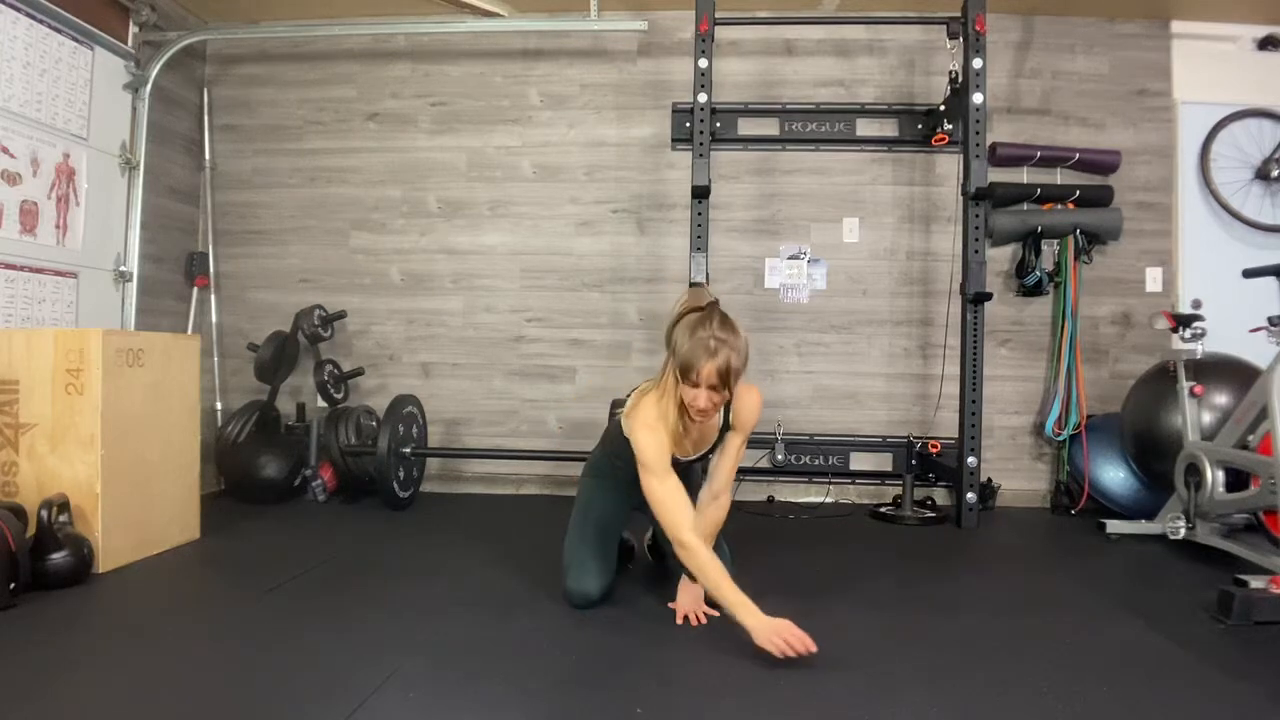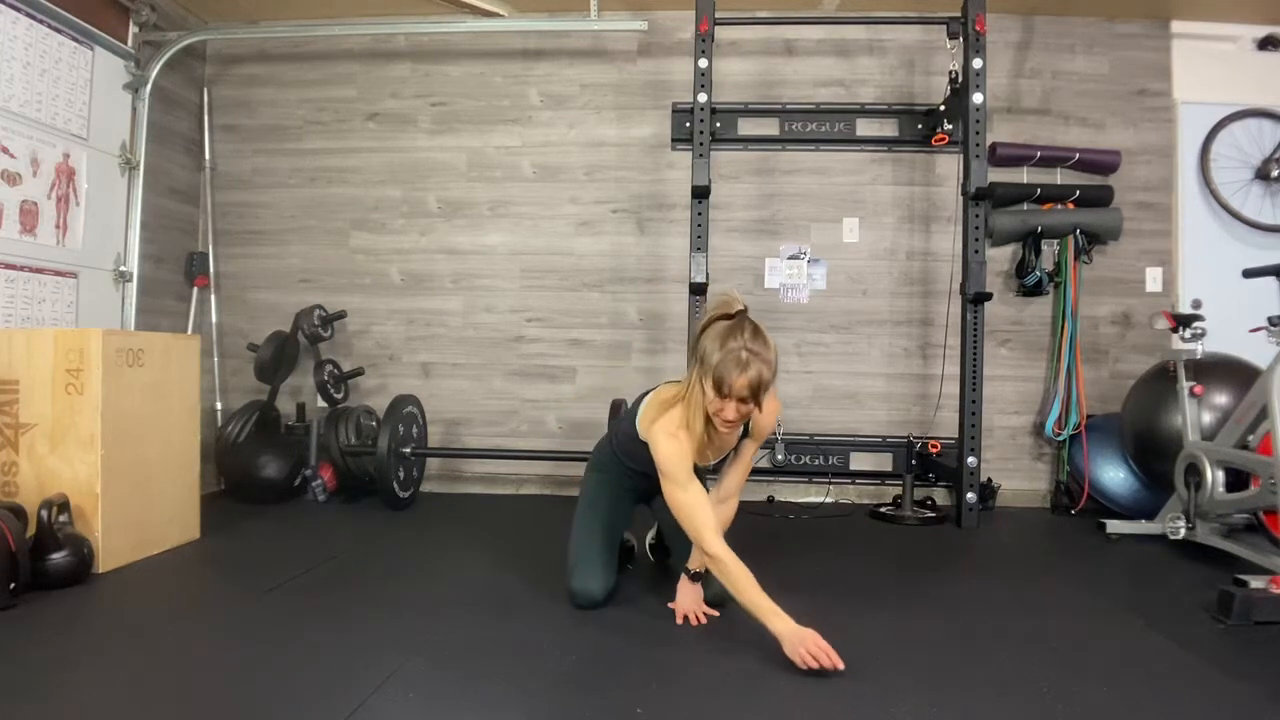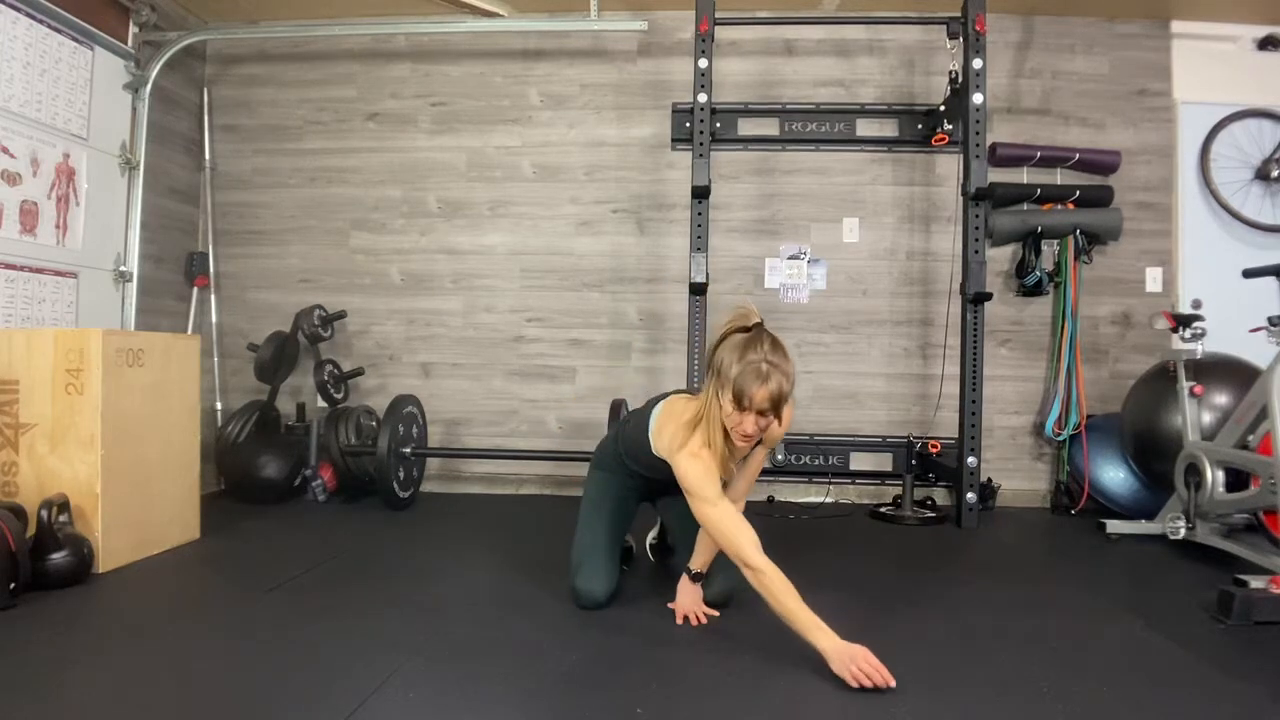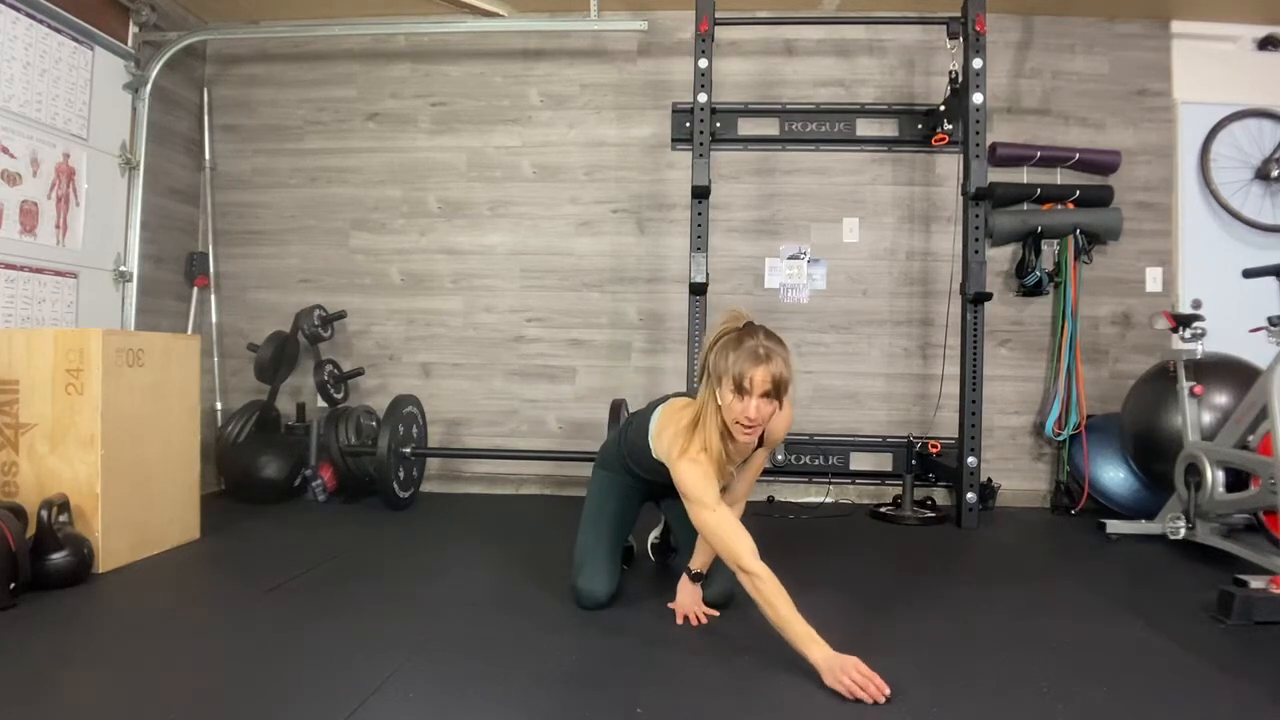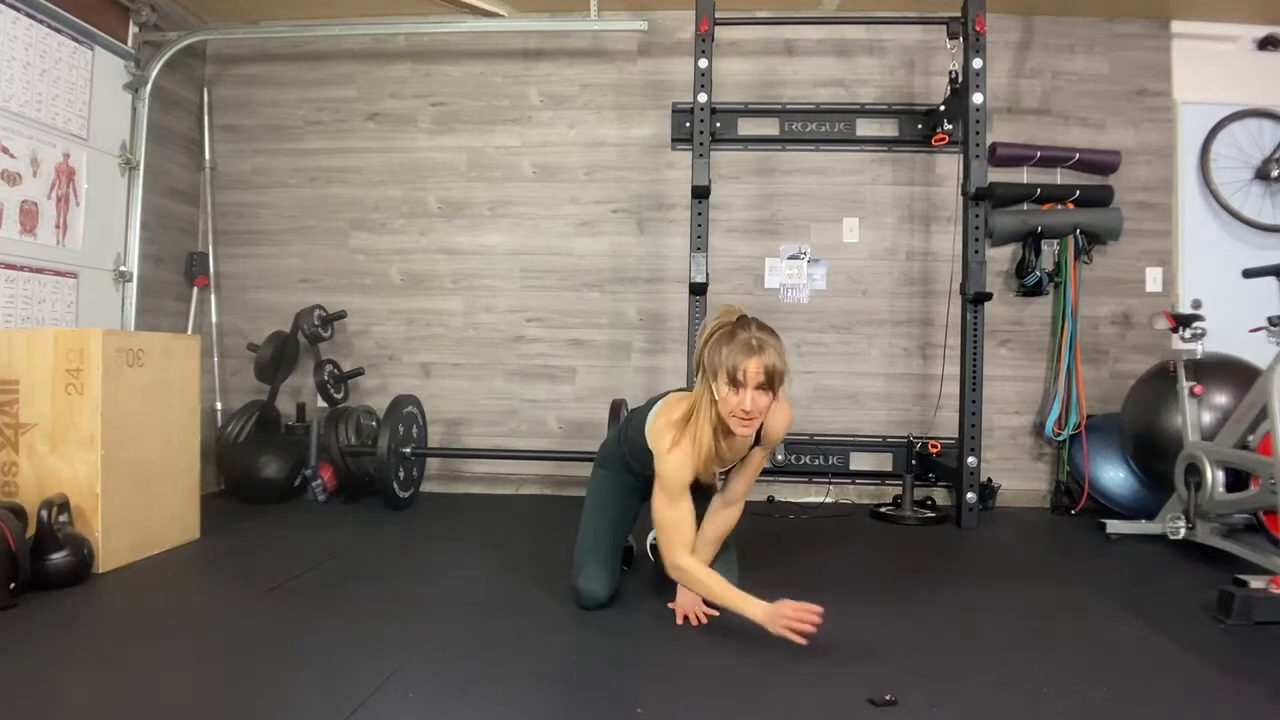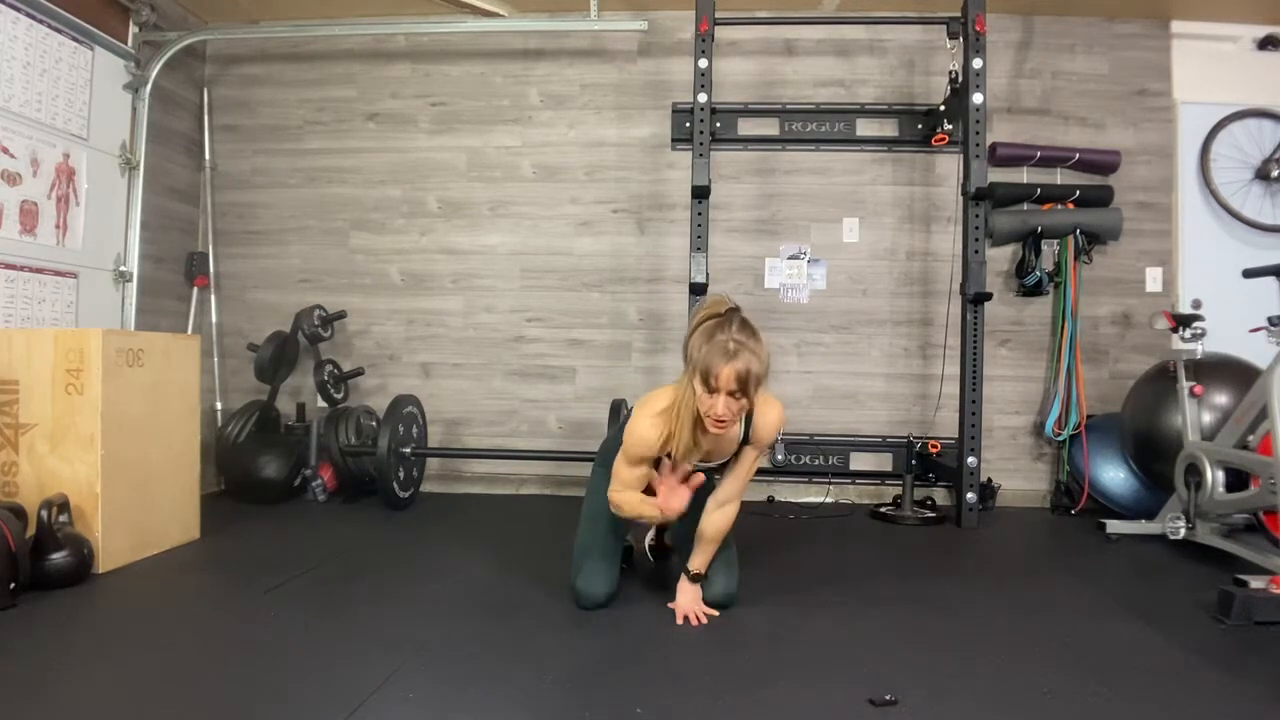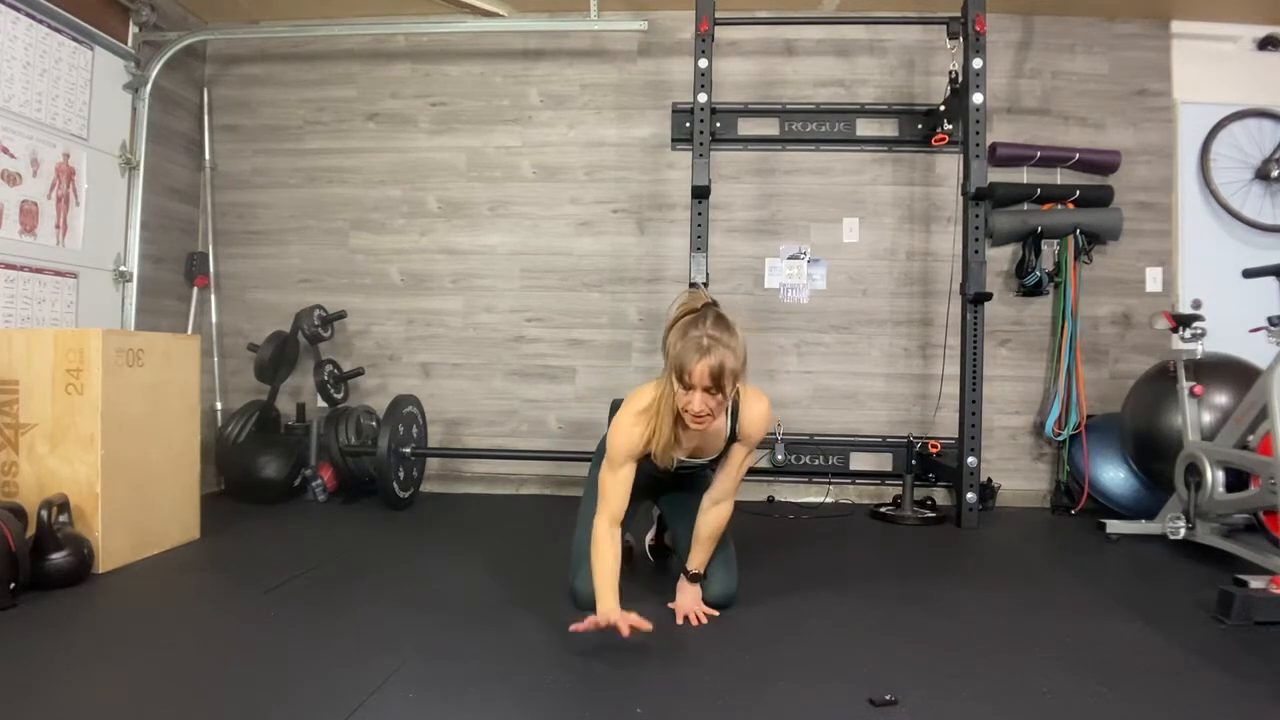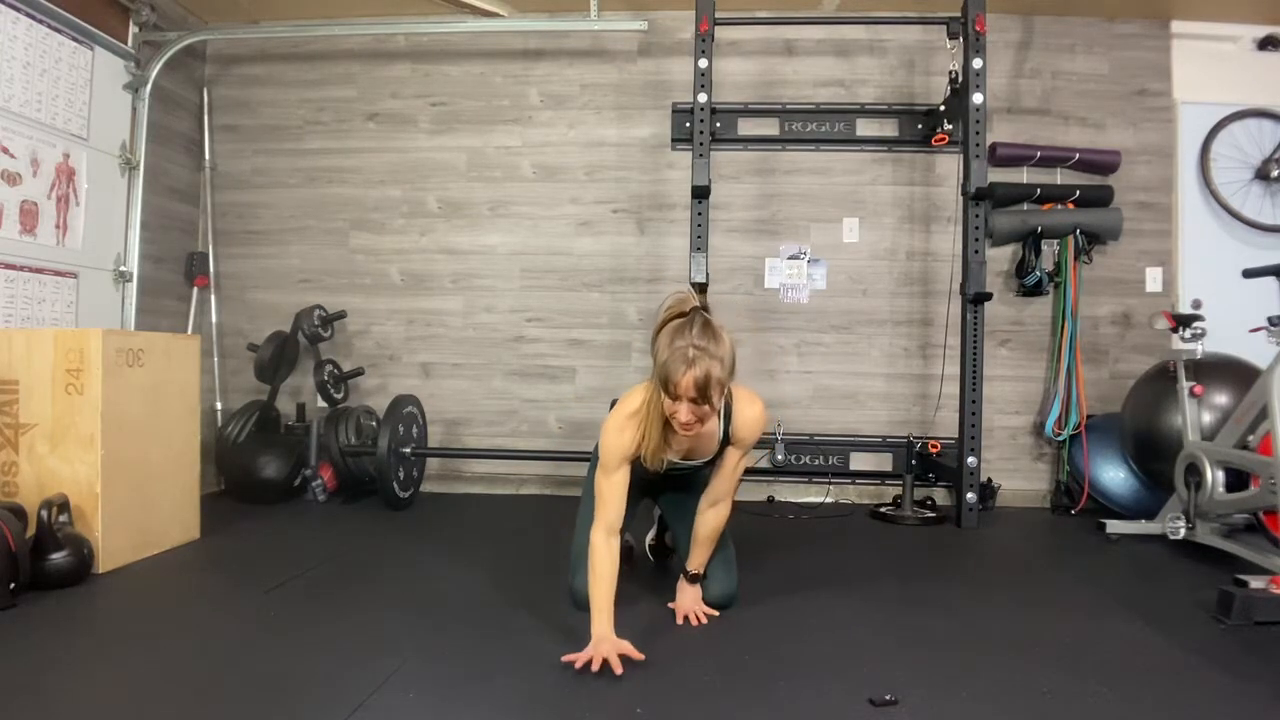
dt=0.3s
person 1, frame 1
left shoulder: (746, 404)
right shoulder: (649, 419)
left elbow: (717, 497)
right elbow: (686, 539)
left wrist: (691, 576)
right wrist: (756, 622)
left hip: (678, 477)
right hip: (615, 477)
left knee: (708, 585)
right knee: (583, 591)
left ankle: (659, 545)
right ankle: (618, 544)
person 1, frame 2
left shoulder: (764, 412)
right shoulder: (671, 426)
left elbow: (725, 498)
right elbow: (713, 546)
left wrist: (692, 575)
right wrist: (786, 630)
left hip: (683, 477)
right hip: (618, 472)
left knee: (714, 591)
right knee: (589, 592)
left ankle: (663, 543)
right ankle: (618, 544)
person 1, frame 3
left shoulder: (773, 422)
right shoulder: (691, 444)
left elbow: (732, 502)
right elbow: (753, 562)
left wrist: (692, 575)
right wrist: (832, 647)
left hip: (673, 479)
right hip: (622, 469)
left knee: (718, 590)
right knee: (592, 592)
left ankle: (664, 540)
right ankle: (618, 542)
person 1, frame 4
left shoulder: (777, 421)
right shoulder: (690, 447)
left elbow: (732, 504)
right elbow: (749, 567)
left wrist: (693, 575)
right wrist: (824, 658)
left hip: (681, 480)
right hip: (625, 470)
left knee: (718, 590)
right knee: (593, 592)
left ankle: (669, 536)
right ankle: (620, 541)
person 1, frame 5
left shoulder: (774, 417)
right shoulder: (678, 436)
left elbow: (729, 502)
right elbow: (678, 560)
left wrist: (693, 585)
right wrist: (764, 613)
left hip: (697, 478)
right hip: (627, 467)
left knee: (719, 587)
right knee: (592, 593)
right ankle: (619, 544)
person 1, frame 6
left shoulder: (767, 418)
right shoulder: (652, 421)
left elbow: (726, 501)
right elbow: (618, 494)
left wrist: (692, 575)
right wrist: (659, 509)
left hip: (690, 478)
right hip: (627, 466)
left knee: (720, 593)
right knee: (591, 593)
left ankle: (665, 541)
person 1, frame 7
left shoulder: (753, 413)
right shoulder: (637, 416)
left elbow: (719, 501)
right elbow: (607, 520)
left wrist: (691, 579)
right wrist: (609, 606)
left hip: (690, 479)
right hip: (628, 468)
left knee: (720, 592)
right knee: (586, 592)
left ankle: (666, 535)
person 1, frame 8
left shoulder: (748, 415)
right shoulder: (628, 418)
left elbow: (716, 502)
right elbow: (604, 530)
left wrist: (690, 578)
right wrist: (602, 633)
left hip: (690, 479)
right hip: (627, 471)
left knee: (719, 593)
right knee: (585, 593)
left ankle: (667, 534)
right ankle: (625, 551)
